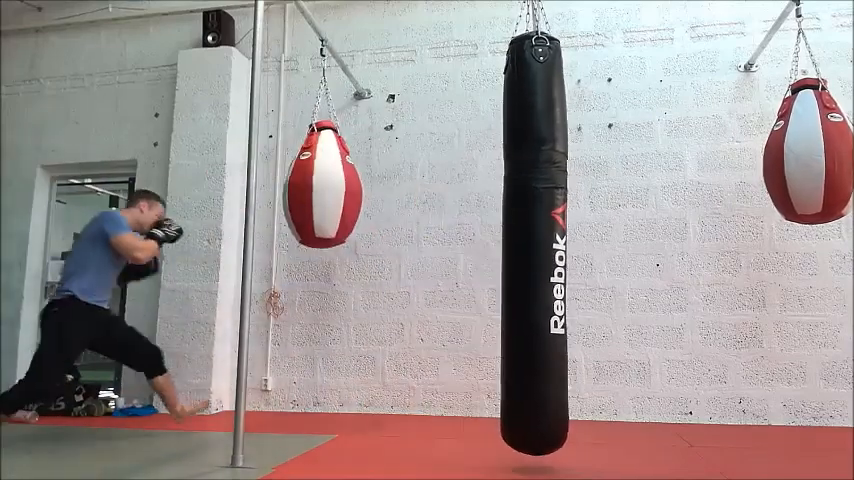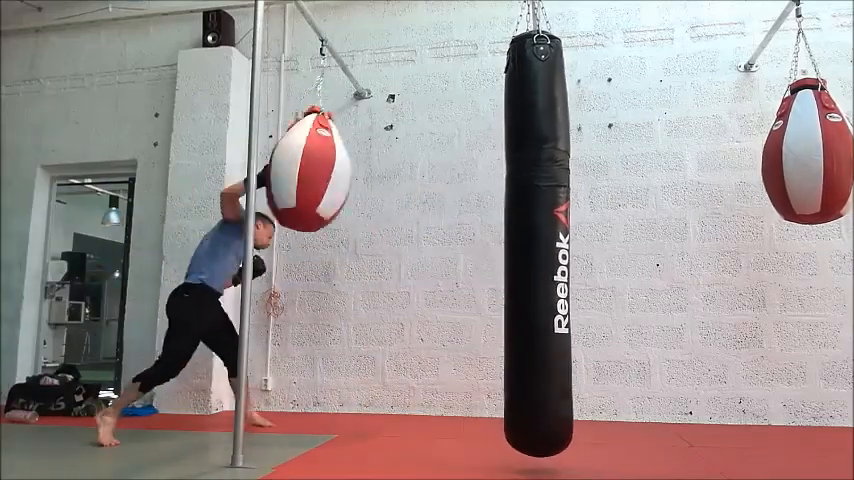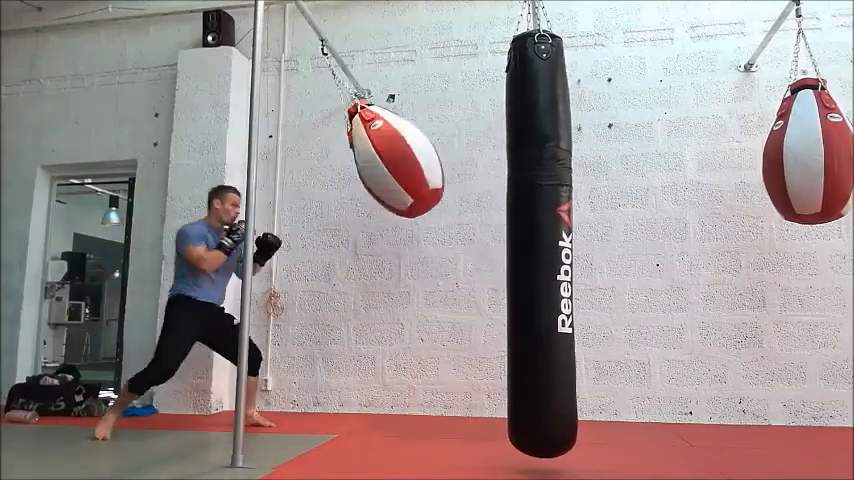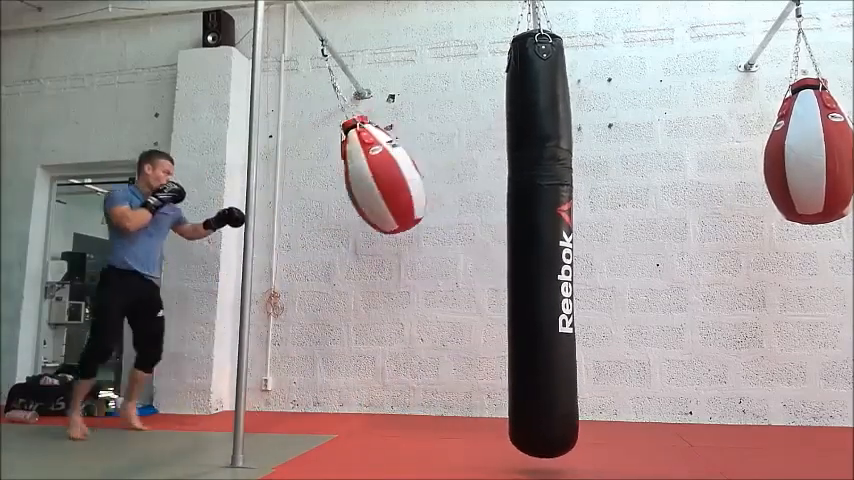
dt=0.4s
person 1, frame 1
left shoulder: (126, 234)
right shoulder: (111, 219)
right elbow: (139, 254)
right wrist: (160, 236)
left hip: (96, 314)
right hip: (69, 313)
left knee: (150, 356)
right knee: (43, 383)
left ankle: (177, 409)
person 1, frame 2
left shoulder: (232, 249)
right shoulder: (235, 226)
right elbow: (228, 196)
left wrist: (242, 276)
right wrist: (257, 181)
left hip: (206, 302)
right hip: (192, 298)
left knee: (236, 354)
right knee: (169, 365)
left ankle: (247, 412)
right ankle: (110, 415)
person 1, frame 3
left shoulder: (234, 238)
right shoulder: (191, 232)
left elbow: (246, 273)
right elbow: (204, 264)
left wrist: (262, 256)
right wrist: (230, 242)
left hip: (213, 312)
right hip: (185, 309)
left knee: (252, 356)
right knee: (162, 368)
left ankle: (249, 412)
right ankle: (112, 414)
person 1, frame 4
left shoulder: (168, 207)
right shoulder: (119, 195)
left elbow: (189, 231)
right elbow: (128, 223)
left wrist: (215, 222)
right wrist: (156, 201)
left hip: (148, 285)
right hip: (119, 280)
left knee: (150, 350)
right knee: (100, 346)
left ankle: (129, 409)
right ankle: (75, 412)
